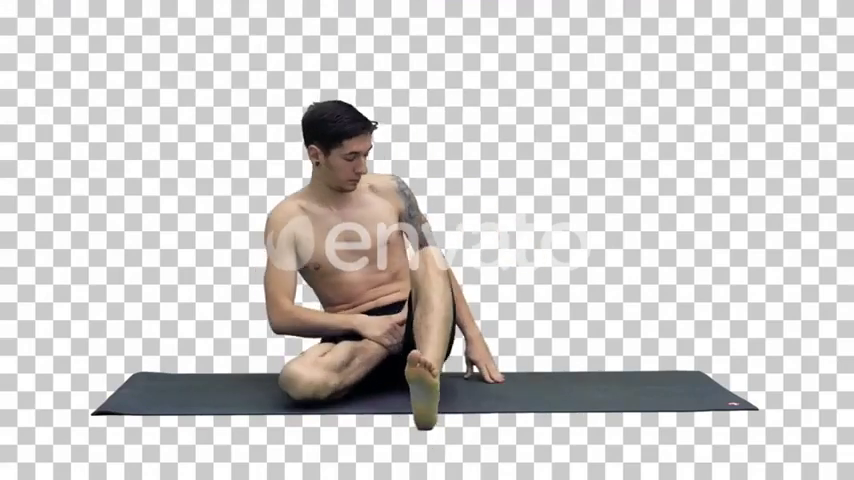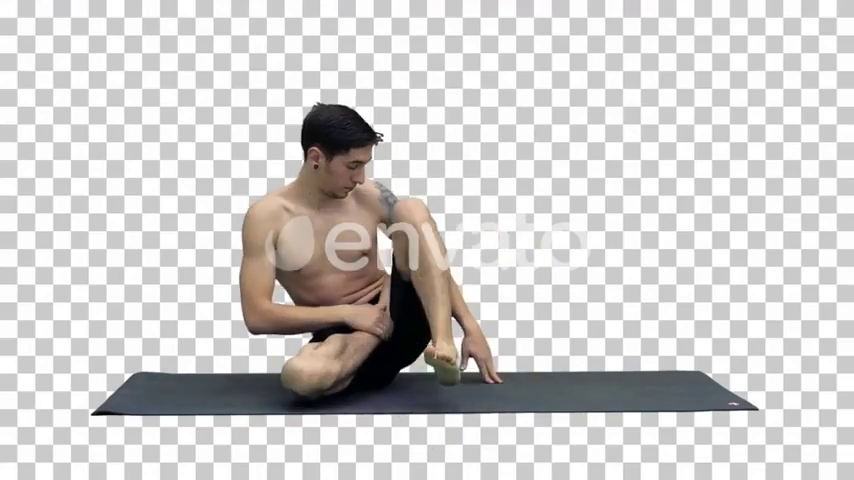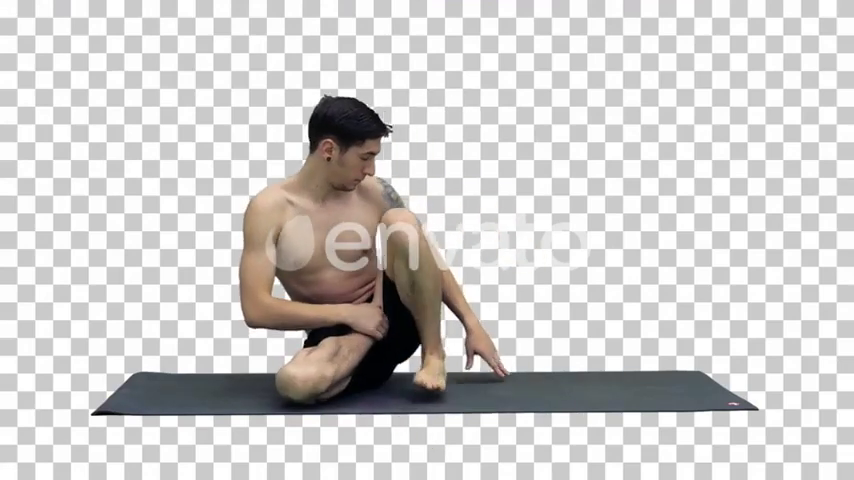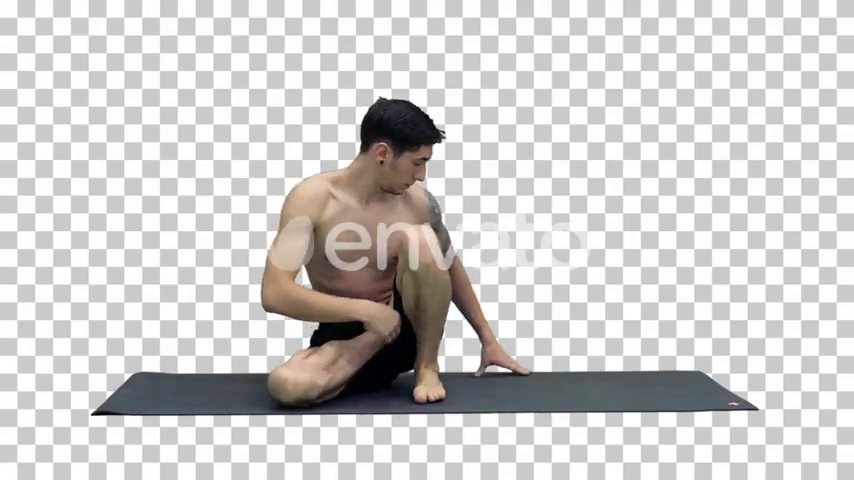
dt=0.4s
person 1, frame 1
left shoulder: (389, 191)
right shoulder: (287, 219)
left elbow: (436, 261)
right elbow: (280, 316)
left wrist: (473, 337)
right wrist: (358, 322)
left hip: (415, 317)
right hip: (355, 335)
left knee: (430, 265)
right knee: (296, 379)
left ankle: (426, 377)
right ankle: (402, 344)
person 1, frame 2
left shoulder: (371, 196)
right shoulder: (267, 216)
left elbow: (436, 263)
right elbow: (257, 316)
left wrist: (471, 329)
right wrist: (346, 314)
left hip: (402, 317)
right hip: (341, 335)
left knee: (413, 210)
right knee: (297, 374)
left ankle: (443, 344)
right ankle: (383, 334)
person 1, frame 3
left shoulder: (374, 192)
right shoulder: (269, 209)
left elbow: (431, 259)
right elbow: (256, 310)
left wrist: (473, 325)
right wrist: (347, 313)
left hip: (397, 319)
right hip: (336, 335)
left knee: (401, 220)
right knee: (293, 382)
left ankle: (433, 354)
person 1, frame 4
left shoulder: (417, 201)
right shoulder: (311, 198)
left elbow: (451, 268)
right elbow: (275, 295)
left wrist: (489, 340)
right wrist: (365, 311)
left hip: (410, 328)
right hip: (345, 334)
left knee: (419, 239)
right knee: (285, 385)
left ankle: (427, 365)
